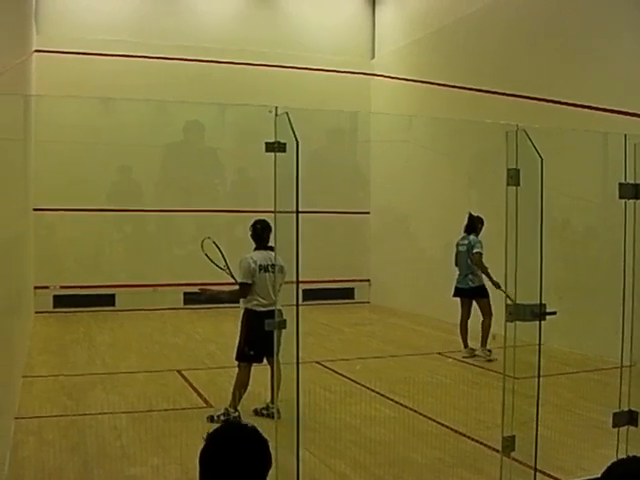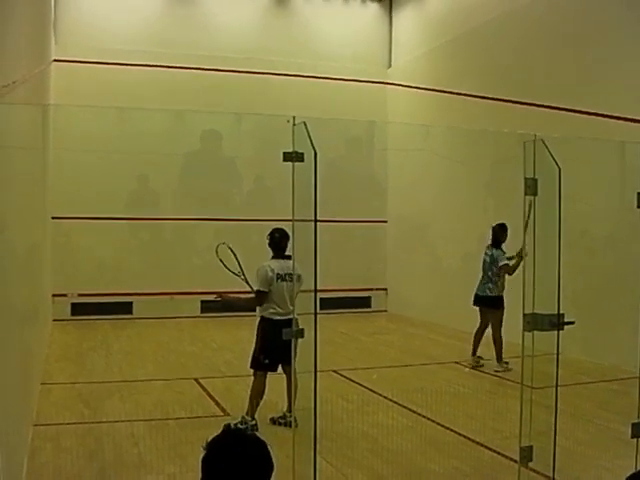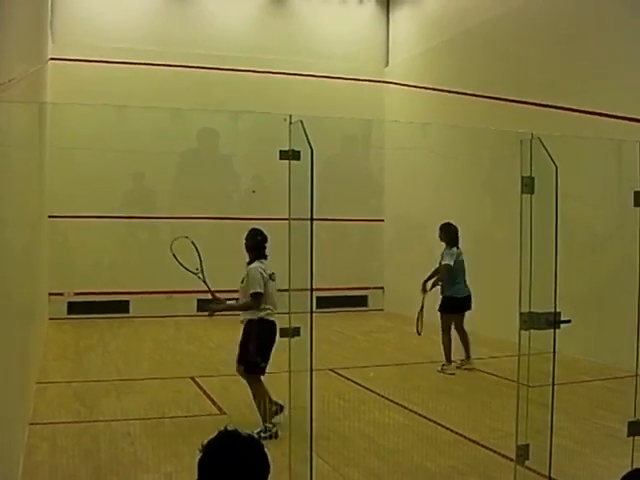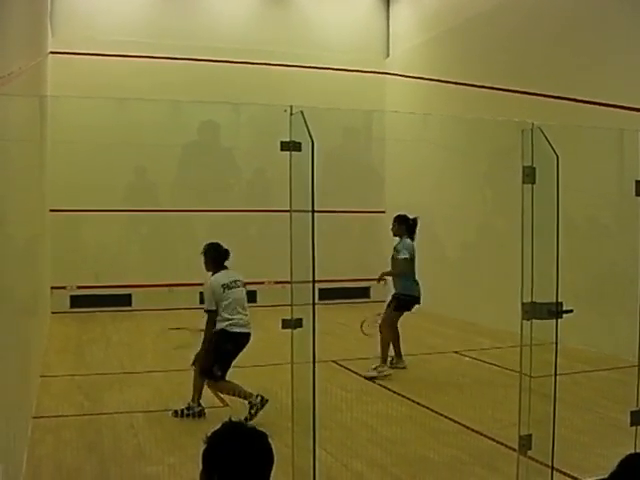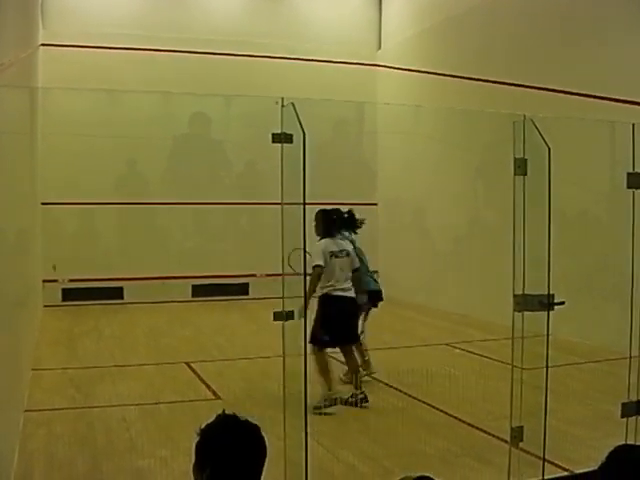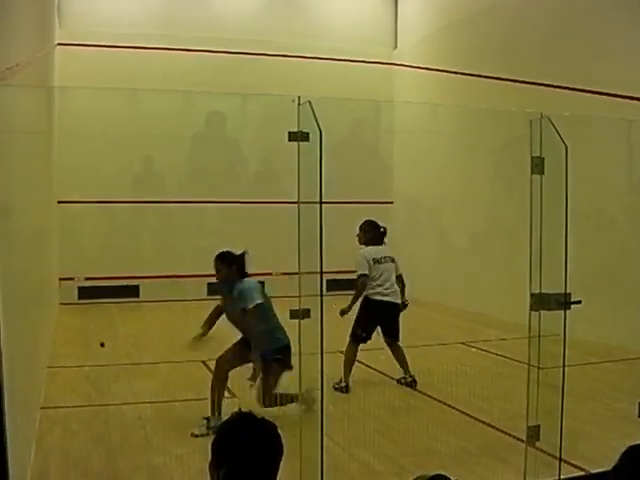
dt=0.7s
person 1, frame 1
left shoulder: (249, 260)
right shoulder: (278, 260)
left elbow: (243, 293)
right elbow: (275, 289)
left wrist: (215, 293)
left hip: (255, 315)
right hip: (273, 314)
left knee: (244, 364)
right knee: (274, 361)
left ankle: (232, 410)
right ankle: (273, 406)
person 1, frame 2
left shoulder: (266, 268)
right shoulder: (295, 268)
left elbow: (259, 301)
right elbow: (291, 297)
left wrist: (231, 299)
left hip: (271, 324)
right hip: (289, 323)
left knee: (260, 372)
right knee: (290, 370)
left ankle: (249, 419)
right ankle: (289, 415)
person 1, frame 3
left shoulder: (254, 270)
right shoulder: (263, 267)
left elbow: (255, 303)
left wrist: (223, 308)
right wrist: (226, 304)
left hip: (259, 326)
right hip: (264, 325)
left knee: (252, 375)
right knee: (244, 369)
left ankle: (268, 427)
right ankle: (272, 405)
person 1, frame 4
left shoulder: (212, 283)
right shoulder: (236, 278)
left elbow: (212, 319)
left wrist: (204, 348)
left hip: (228, 334)
right hip: (243, 332)
left knee: (212, 381)
right knee: (200, 364)
left ankle: (254, 399)
right ankle: (195, 406)
person 1, frame 5
left shoulder: (320, 246)
right shoulder: (346, 246)
left elbow: (317, 273)
right elbow: (357, 274)
left wrist: (307, 298)
left hip: (331, 301)
right hip: (349, 301)
left knee: (318, 349)
right knee: (346, 348)
left ankle: (330, 395)
right ankle: (358, 393)
person 1, frame 6
left shoulder: (365, 253)
right shoulder: (389, 253)
left elbow: (362, 284)
right elbow: (400, 280)
left wrist: (350, 306)
right wrist: (402, 298)
left hip: (373, 303)
right hip: (393, 304)
left knee: (354, 342)
right knee: (392, 341)
left ankle: (344, 382)
right ankle: (408, 376)
person 2, frame 1
left shoulder: (460, 241)
right shoulder: (475, 241)
right elbow: (478, 262)
right wrist: (492, 279)
left hip: (462, 283)
right hip: (475, 284)
left knee: (464, 316)
right knee: (487, 315)
left ankle: (466, 349)
right ankle: (483, 348)
person 2, frame 2
left shoulder: (490, 248)
right shoulder: (498, 253)
right elbow: (509, 271)
left wrist: (514, 257)
right wrist: (521, 257)
left hip: (482, 293)
right hip: (493, 295)
left knee: (483, 325)
right knee: (496, 329)
left ankle: (474, 356)
right ankle: (500, 363)
person 2, frame 3
left shoulder: (449, 252)
right shoulder: (454, 250)
left elbow: (444, 274)
right elbow: (440, 268)
left wrist: (434, 282)
right wrist: (426, 280)
left hip: (453, 296)
right hip: (462, 295)
left knee: (446, 330)
right knee: (459, 328)
left ankle: (448, 365)
right ankle: (467, 360)
person 2, frame 4
left shoulder: (402, 245)
right shoulder: (409, 245)
left elbow: (401, 271)
left wrist: (385, 274)
left hip: (405, 293)
right hip: (412, 293)
left knee: (384, 326)
right knee: (391, 324)
left ankle: (383, 366)
right ankle: (398, 359)
person 2, frame 5
left shoulder: (343, 238)
right shoulder: (347, 238)
left elbow: (357, 262)
left hip: (365, 291)
right hip: (370, 289)
left ankle: (365, 363)
right ankle: (365, 363)
person 2, frame 6
left shoulder: (249, 287)
right shoulder: (227, 291)
left elbow: (253, 324)
right elbow: (216, 313)
right wrist: (203, 332)
left hip: (277, 346)
right hip: (253, 342)
left knee: (266, 401)
right knee: (221, 365)
left ankle: (302, 397)
right ankle: (214, 419)
